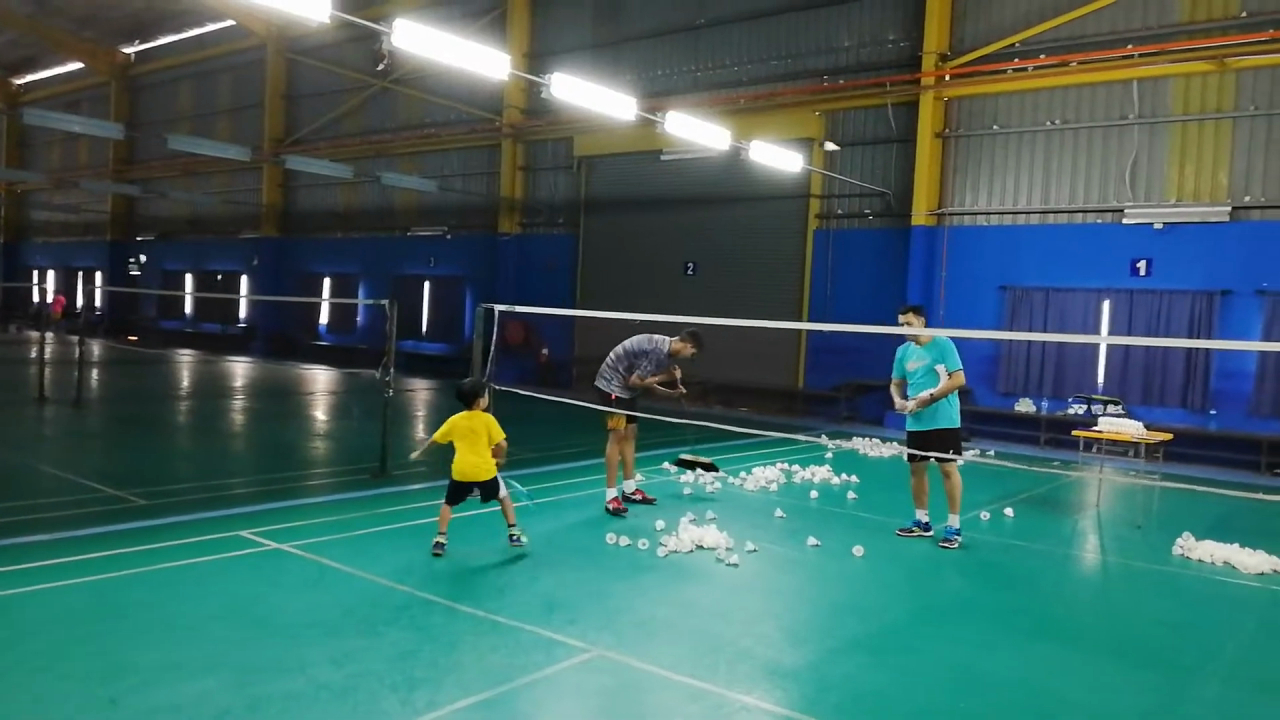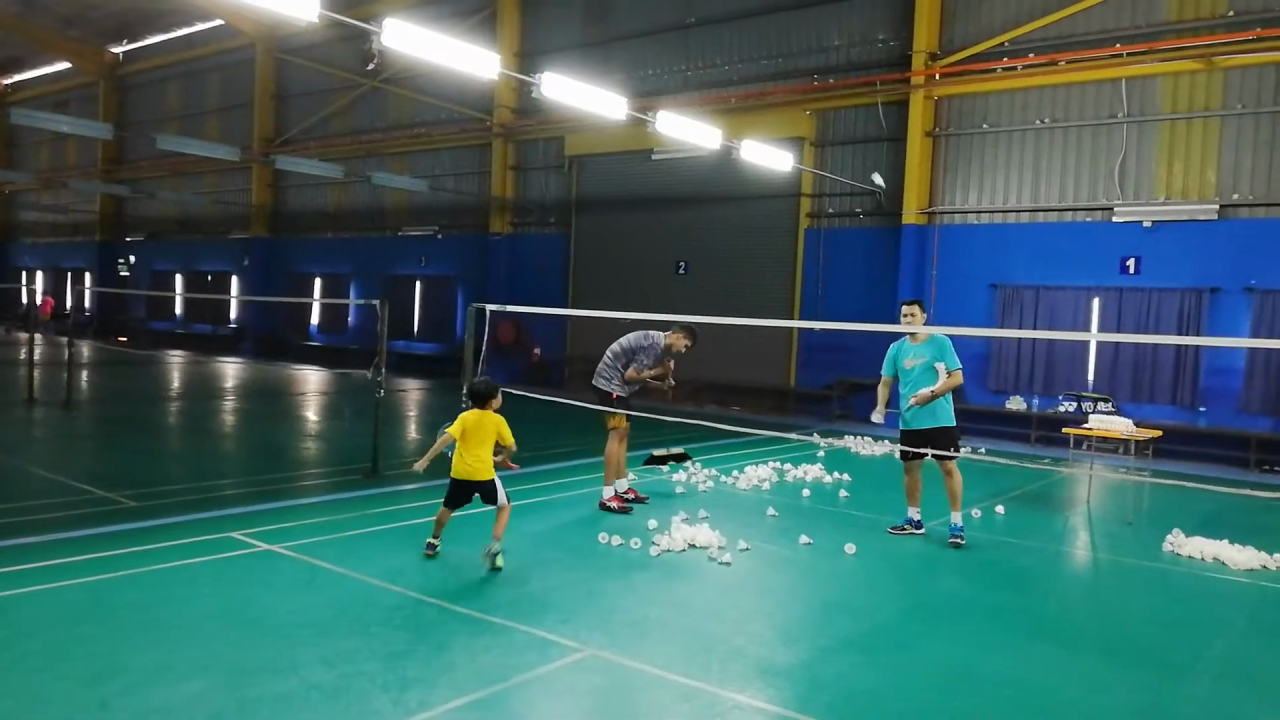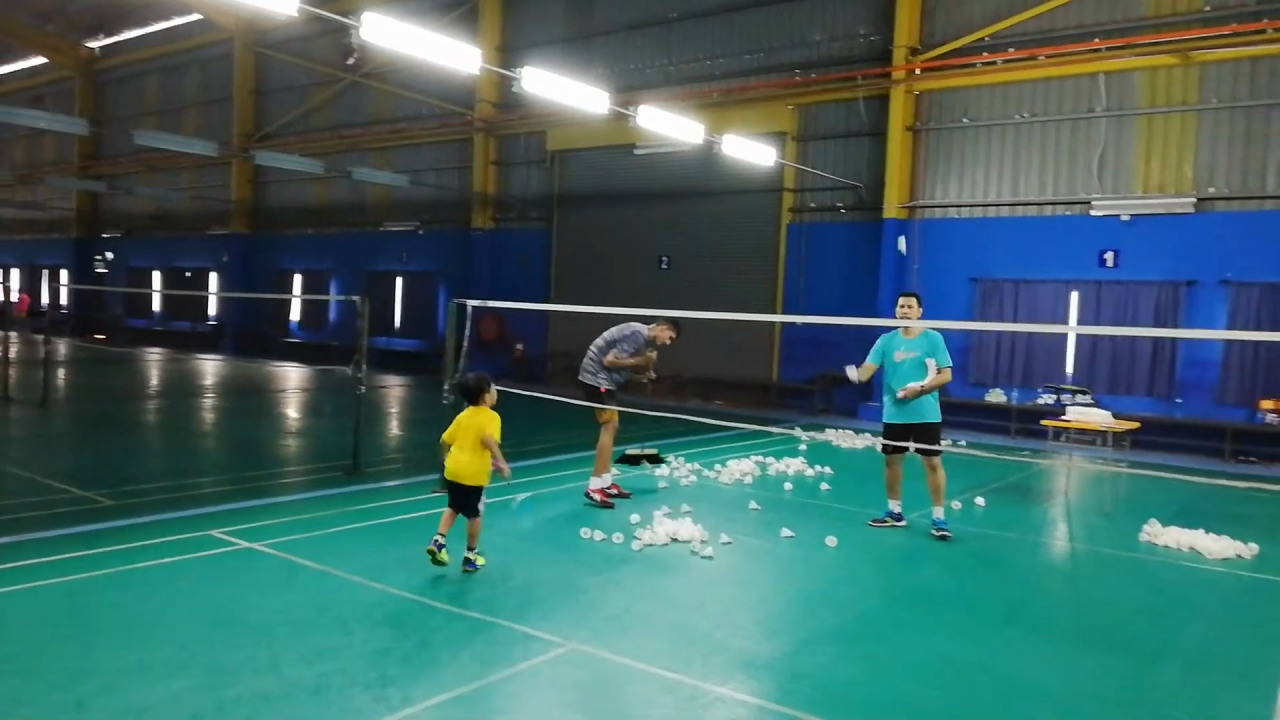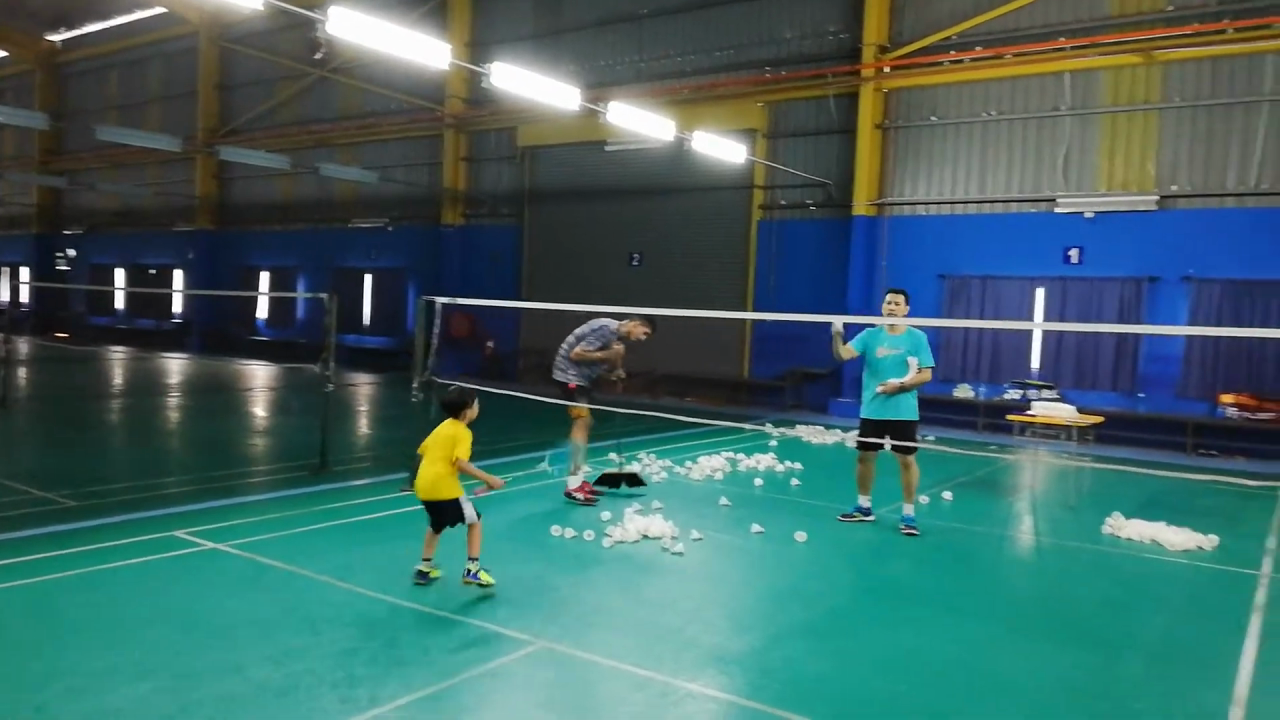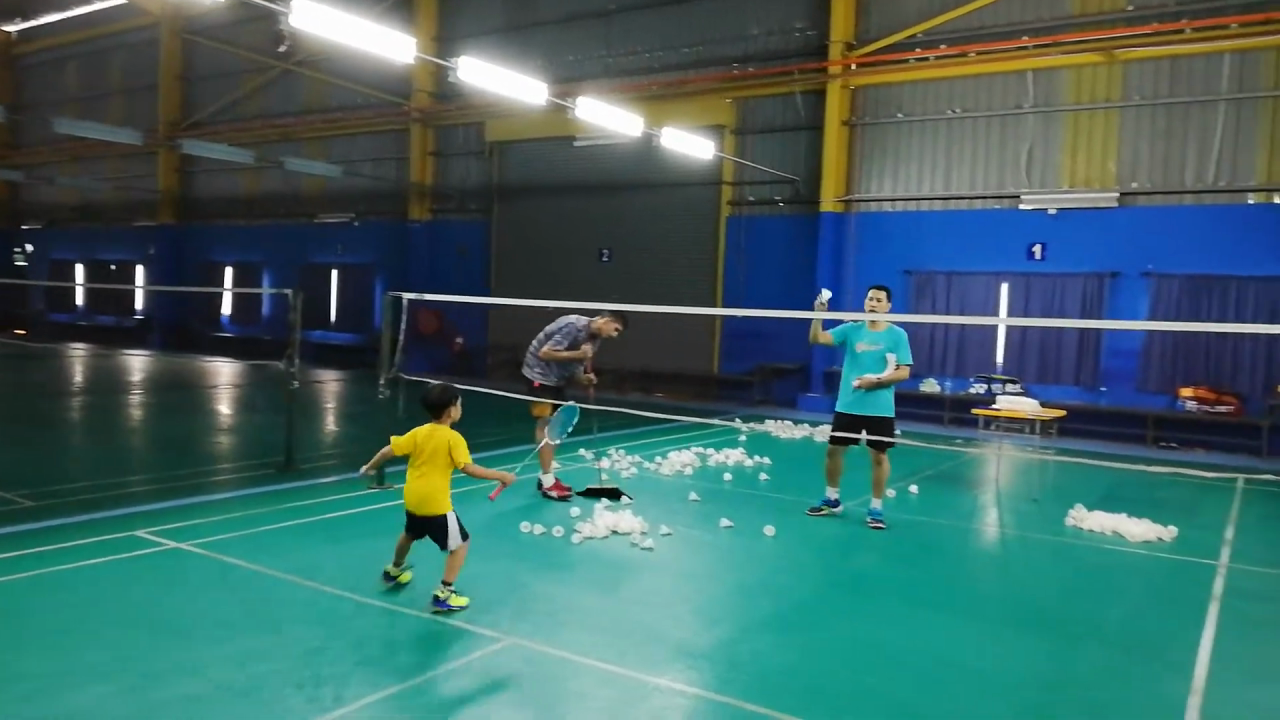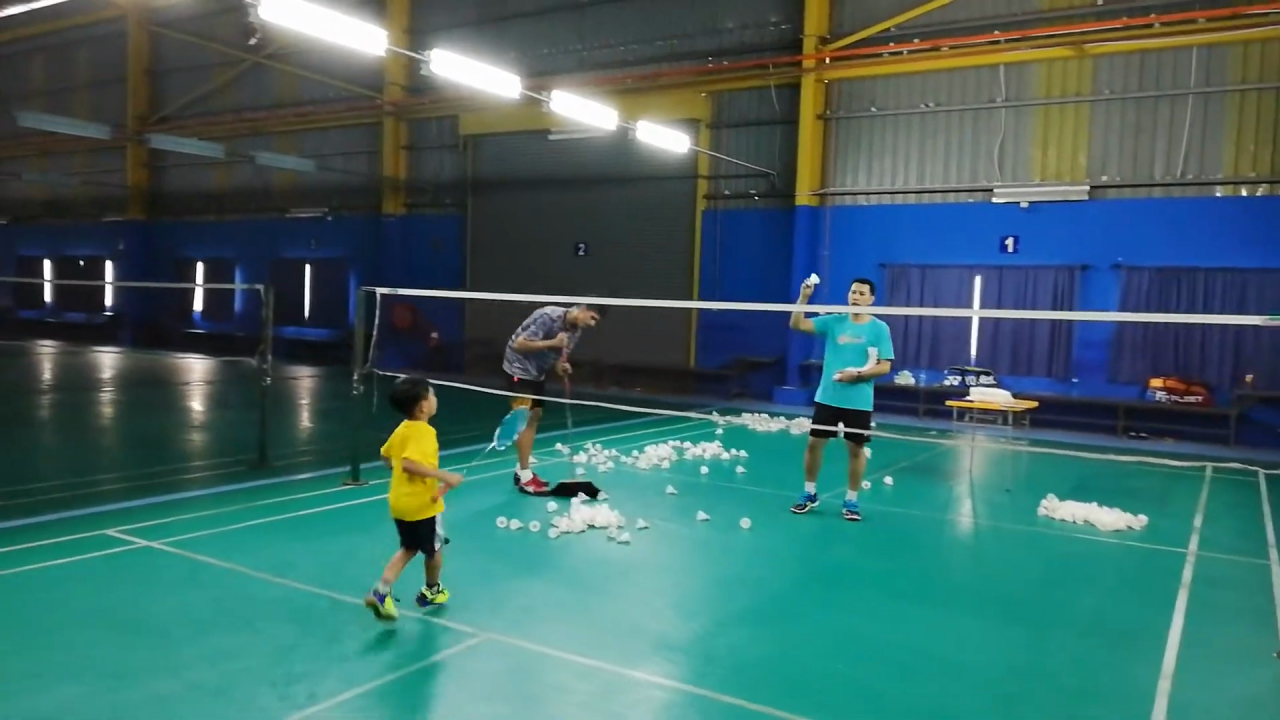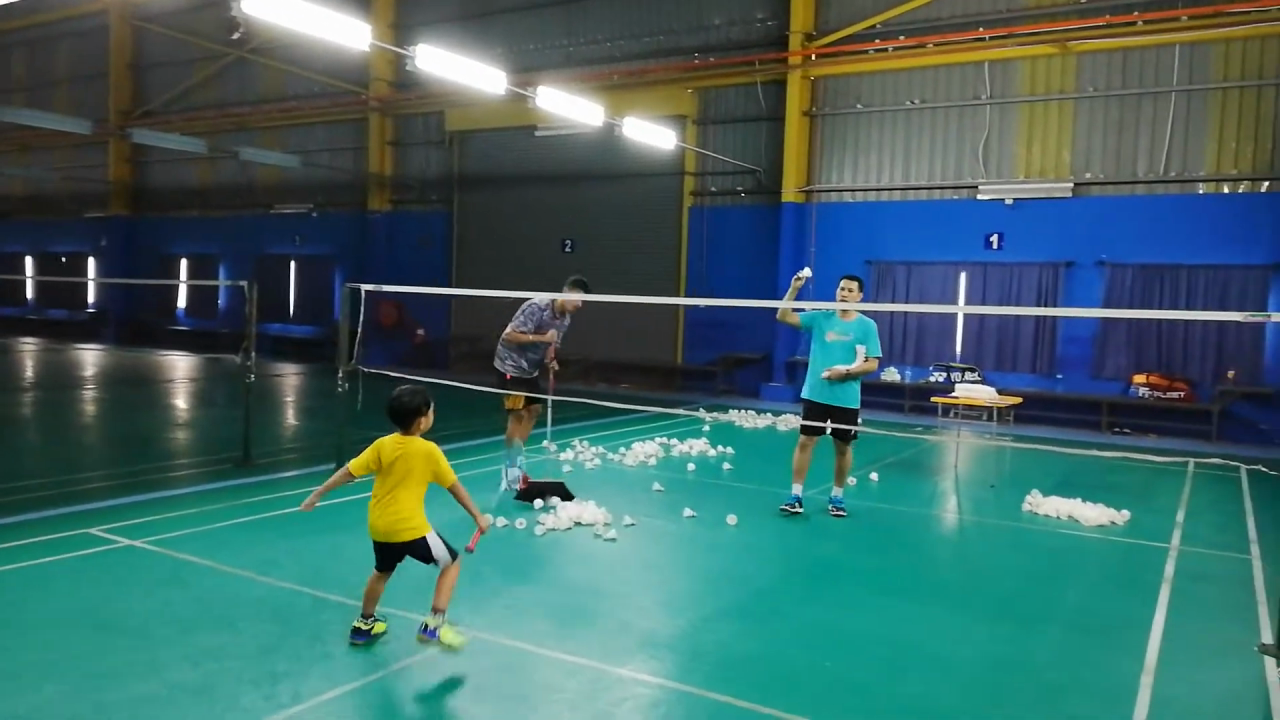
dt=0.2s
person 1, frame 1
left shoulder: (943, 344)
right shoulder: (903, 351)
left elbow: (959, 379)
right elbow: (896, 383)
left wrist: (930, 397)
right wrist: (899, 401)
left hip: (944, 420)
right hip: (916, 423)
left knee: (948, 468)
right knee: (917, 468)
left ankle: (953, 527)
right ankle: (922, 521)
person 1, frame 2
left shoulder: (941, 343)
right shoulder: (896, 348)
left elbow: (957, 377)
right elbow: (885, 382)
left wrist: (931, 394)
right wrist: (880, 406)
left hip: (941, 419)
right hip: (910, 421)
left knee: (948, 466)
right knee: (911, 467)
left ankle: (956, 524)
right ankle: (914, 519)
person 1, frame 3
left shoulder: (933, 339)
right shoulder: (887, 340)
left elbow: (946, 375)
right elbow: (867, 370)
left wrist: (920, 389)
right wrist: (856, 374)
left hip: (926, 414)
right hip: (894, 414)
left knee: (932, 462)
right knee: (892, 460)
left ankle: (939, 518)
right ankle: (894, 512)
person 1, frame 4
left shoulder: (917, 338)
right shoulder: (870, 335)
left elbow: (926, 375)
right elbow: (842, 354)
left wrist: (899, 385)
right wrist: (837, 337)
left hip: (904, 412)
right hip: (872, 410)
left knee: (906, 460)
right knee: (864, 456)
left ankle: (908, 514)
right ankle: (864, 507)
person 1, frame 5
left shoulder: (897, 335)
right shoulder: (851, 330)
left elbow: (904, 372)
right elbow: (816, 339)
left wrist: (876, 380)
right wrist: (818, 314)
left hip: (880, 408)
right hip: (847, 405)
left knee: (879, 456)
right knee: (834, 450)
left ankle: (875, 508)
right ankle: (831, 498)
person 1, frame 6
left shoulder: (879, 328)
right shoulder: (833, 322)
left elbow: (885, 366)
right elbow: (796, 324)
left wrist: (857, 374)
right wrist: (804, 297)
left hip: (859, 401)
right hip: (827, 397)
left knee: (856, 449)
right knee: (814, 443)
left ankle: (851, 500)
right ankle: (809, 494)
person 1, frame 7
left shoulder: (867, 326)
right shoulder: (820, 318)
left elbow: (872, 364)
right elbow: (783, 317)
left wrist: (845, 371)
right wrist: (794, 289)
left hip: (847, 399)
right hip: (815, 394)
left knee: (843, 447)
right knee: (805, 442)
left ankle: (837, 497)
right ankle: (796, 496)
person 2, frame 1
left shoulder: (454, 421)
right shoulder: (488, 419)
left elbow: (434, 440)
right elbow: (502, 444)
left wrist: (420, 452)
right wrist: (499, 457)
left hip: (461, 473)
right hip: (485, 472)
left knee: (449, 503)
right knee: (504, 498)
left ankle: (440, 539)
right ankle: (513, 532)
person 2, frame 2
left shoulder: (464, 417)
right shoulder: (498, 421)
left elbow: (447, 438)
right elbow: (511, 447)
left wrist: (425, 460)
right wrist: (503, 458)
left hip: (459, 472)
right hip: (483, 474)
left knee: (448, 507)
right knee: (504, 506)
left ankle: (433, 542)
right ankle: (494, 548)
person 2, frame 3
left shoulder: (462, 416)
right shoulder: (491, 417)
left elbow: (446, 440)
right elbow: (489, 441)
left wrist: (451, 457)
right wrist: (501, 463)
left hip: (452, 470)
right hip: (473, 474)
left knee: (453, 507)
right knee: (475, 515)
left ankle: (439, 540)
right ankle: (470, 556)
person 2, frame 4
left shoulder: (442, 427)
right shoulder: (463, 433)
left elbow: (423, 452)
right elbow: (461, 463)
right wrist: (487, 478)
left hip: (424, 487)
right hip: (445, 489)
left knee: (437, 526)
right knee: (475, 522)
left ankle: (425, 568)
right ankle: (472, 568)
person 2, frame 5
left shoulder: (417, 433)
right shoulder: (453, 438)
left elbow: (390, 450)
right elbow: (468, 468)
left wrist: (370, 466)
right wrist: (501, 476)
left hip: (413, 499)
right hip: (435, 503)
left knee: (411, 533)
right knee: (460, 544)
left ankle: (395, 570)
right ankle: (443, 594)
person 2, frame 6
left shoulder: (401, 430)
right shoulder: (425, 432)
left elbow: (385, 455)
right elbow: (409, 463)
right wrist: (445, 477)
left hip: (399, 504)
right hip: (422, 505)
left knee: (408, 549)
right knee: (434, 549)
left ankle: (380, 593)
right ankle: (430, 592)
person 2, frame 7
left shoulder: (381, 446)
right shoulder: (430, 451)
left elbow: (349, 472)
right elbow: (454, 486)
left wrist: (318, 493)
right wrist: (477, 515)
left hip: (380, 525)
right hip: (410, 526)
left knee: (383, 570)
right knee: (452, 563)
left ankle: (364, 623)
right ankle: (435, 624)
person 3, frame 1
left shoulder: (663, 348)
right shoulder: (658, 351)
left elbow: (644, 381)
right elbow: (635, 382)
left wrist: (670, 392)
right wrist: (665, 377)
left hip: (622, 387)
right hip: (612, 385)
left knee: (630, 433)
right knee: (617, 435)
left ankle: (630, 490)
right ankle: (611, 498)
person 3, frame 2
left shoulder: (657, 343)
right shoulder: (654, 345)
right elbow: (630, 375)
left wrist: (660, 383)
right wrist: (659, 371)
left hip: (616, 385)
right hip: (610, 383)
left knee: (623, 433)
right knee: (617, 434)
left ankle: (622, 488)
right ankle: (608, 497)
person 3, frame 3
left shoulder: (644, 339)
right shoulder: (637, 335)
right elbow: (609, 360)
left wrist: (641, 375)
right wrist: (639, 361)
left hip: (604, 380)
right hip: (596, 377)
left knee: (610, 428)
right knee: (609, 427)
left ankle: (606, 483)
right ankle: (594, 487)
person 3, frame 4
left shoulder: (619, 338)
right shoulder: (606, 329)
right elbow: (576, 354)
left wrist: (613, 373)
right wrist: (608, 354)
left hip: (583, 378)
right hip: (569, 374)
left knee: (585, 425)
right knee: (581, 423)
left ankle: (578, 480)
right ankle: (573, 485)
person 3, frame 5
left shoulder: (594, 339)
right shoulder: (573, 326)
left elbow: (576, 365)
right elbow: (544, 353)
left wrist: (585, 378)
right wrist: (577, 354)
left hip: (557, 378)
right hip: (539, 373)
right knee: (545, 422)
left ankle: (547, 477)
right ankle: (547, 483)
person 3, frame 6
left shoulder: (575, 331)
right shoulder: (549, 318)
left elbow: (559, 356)
right elbow: (519, 344)
left wrist: (563, 367)
right wrist: (553, 342)
left hip: (537, 372)
right hip: (519, 367)
left knee: (535, 416)
right knee: (525, 418)
left ankle: (523, 472)
right ankle: (525, 477)
person 3, frame 7
left shoulder: (565, 320)
right shoulder: (536, 308)
right elbow: (508, 335)
left wrist: (550, 361)
right wrist: (540, 338)
left hip: (530, 368)
right hip: (511, 365)
left knee: (534, 410)
right knee: (517, 415)
left ankle: (513, 463)
right ankle: (512, 474)
